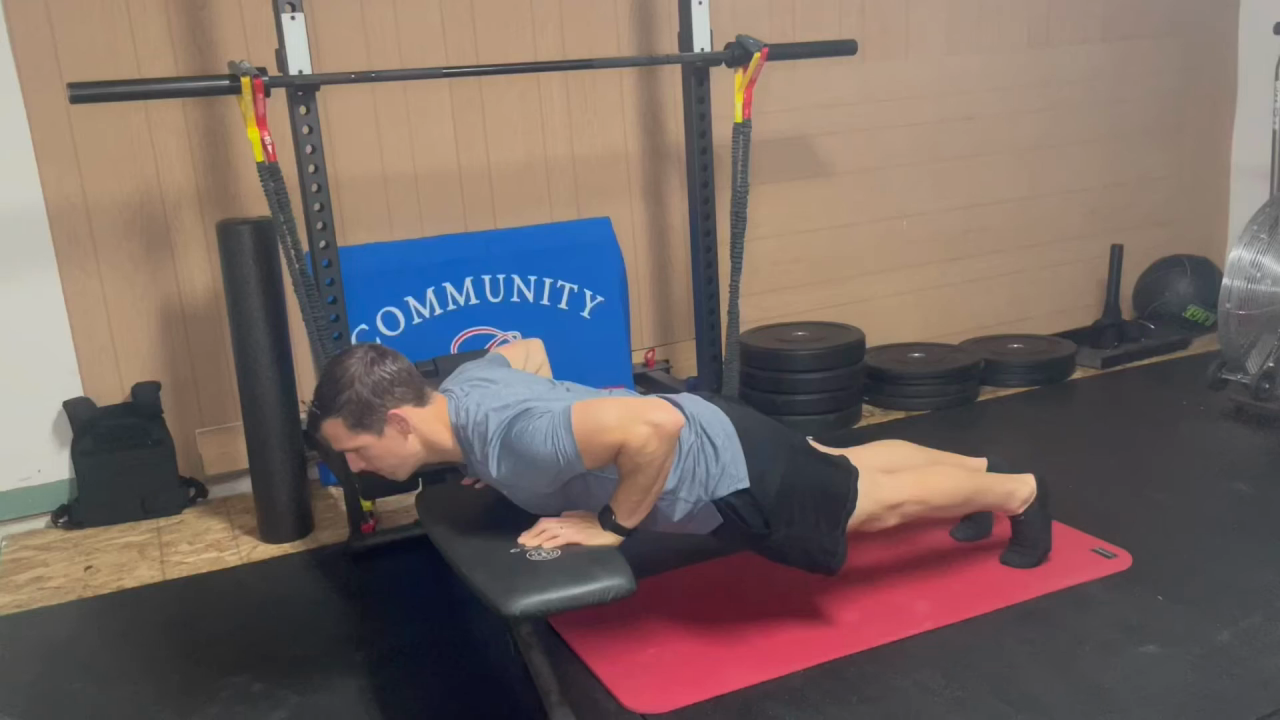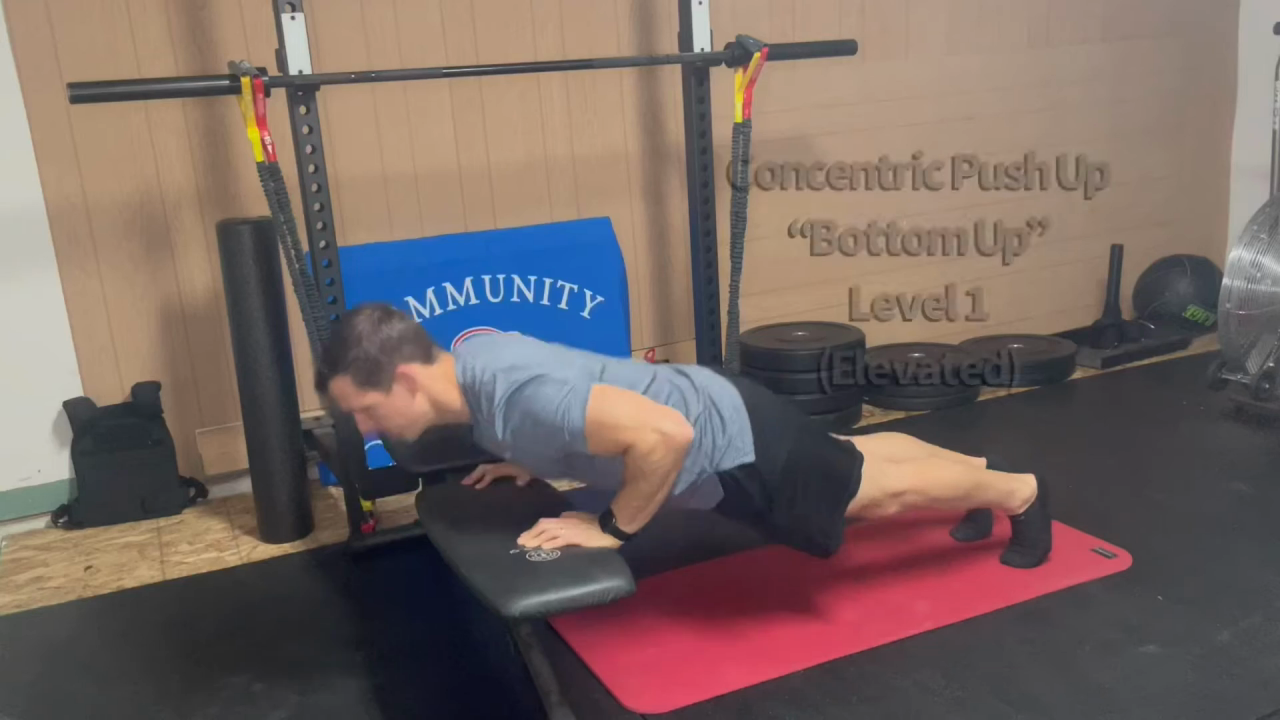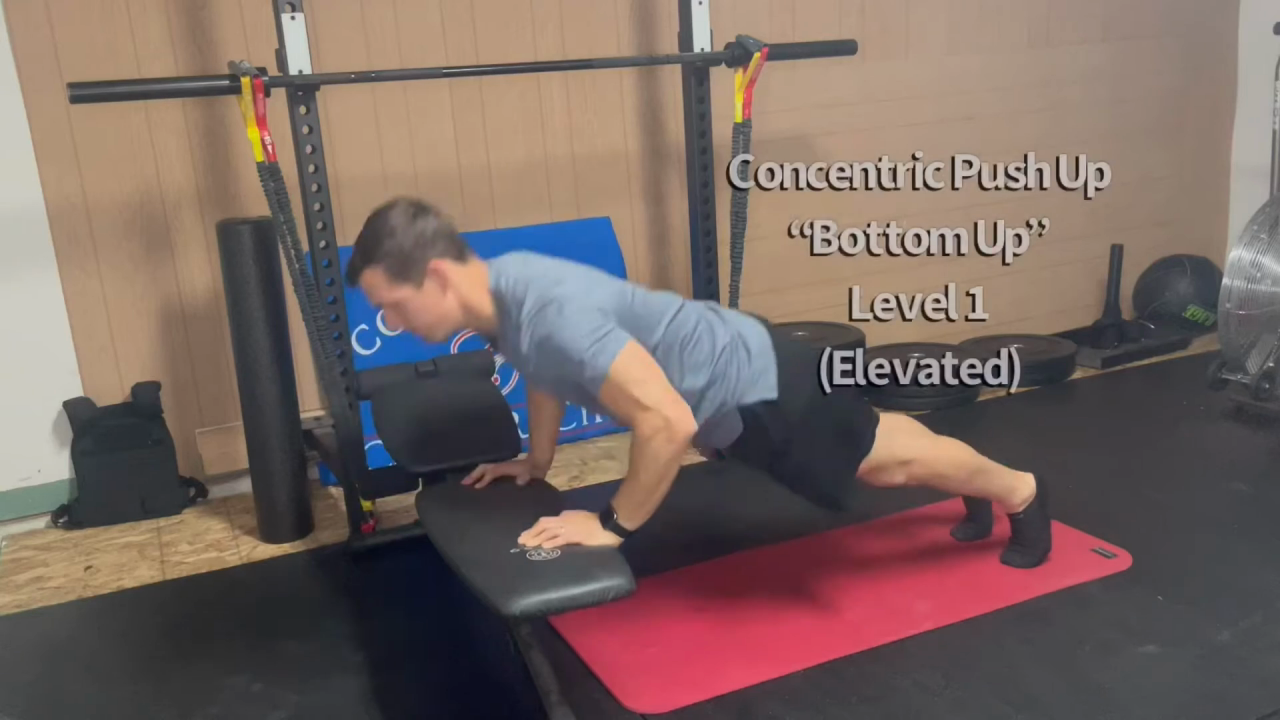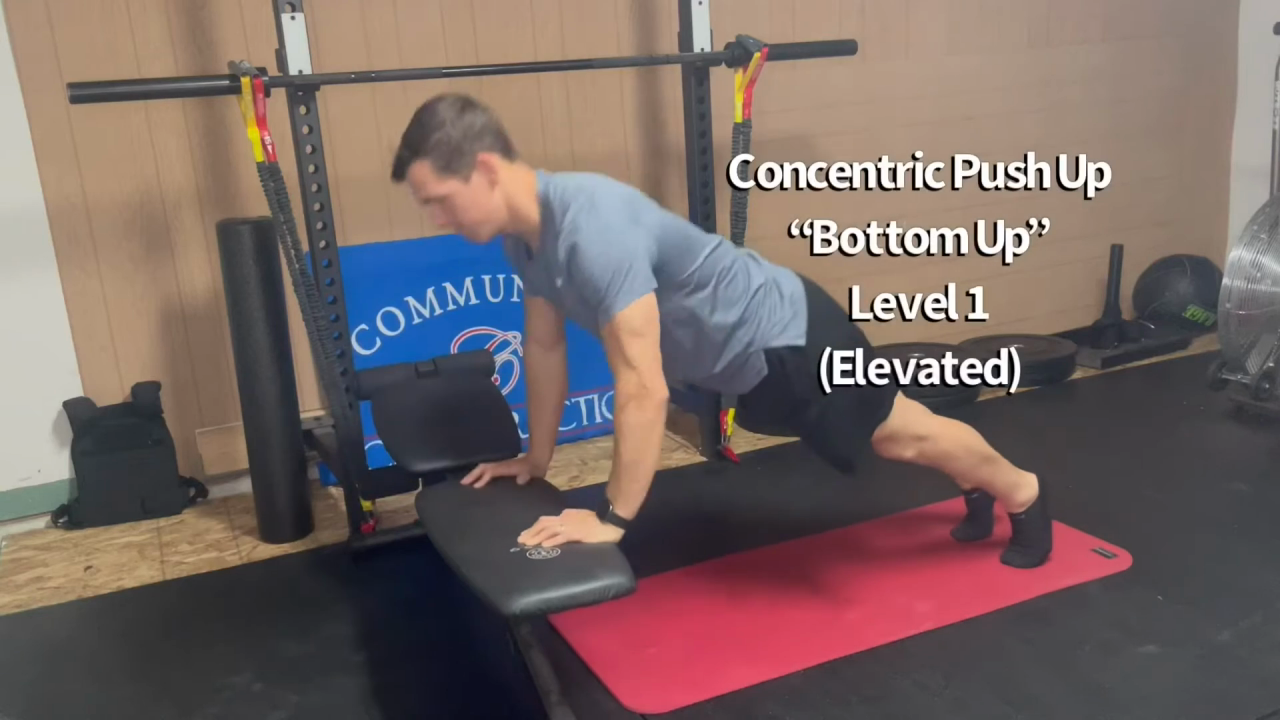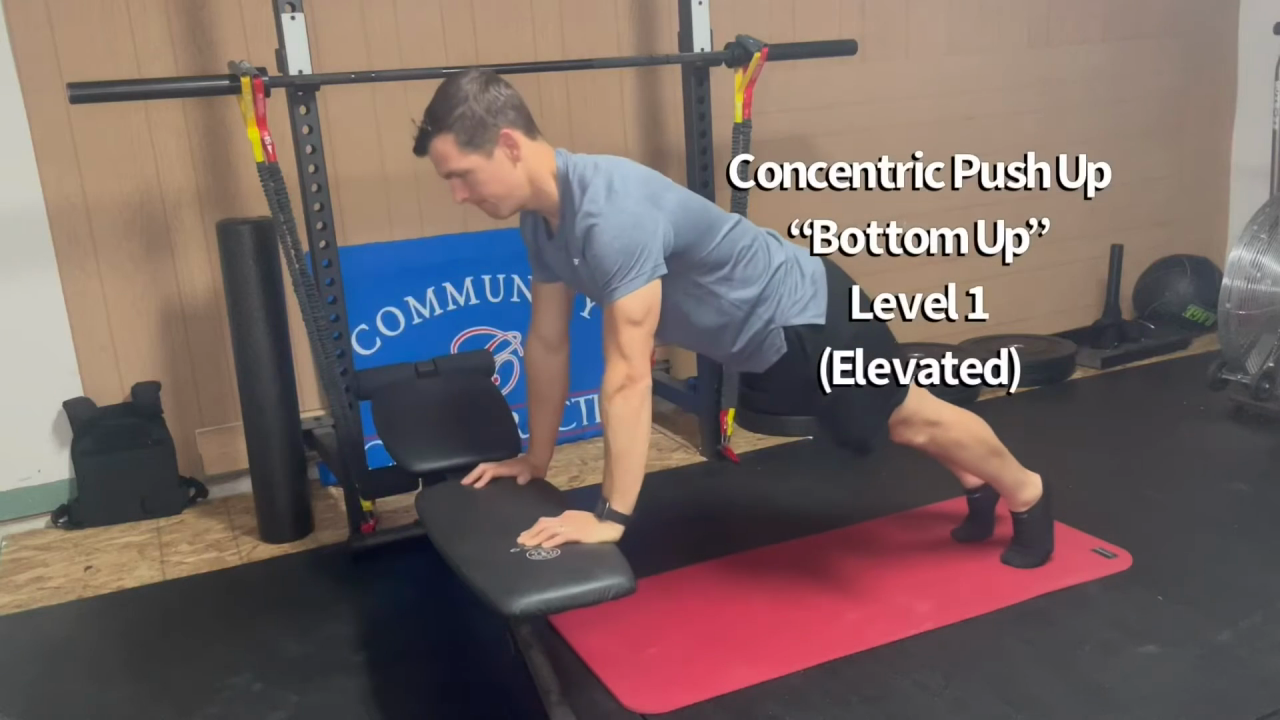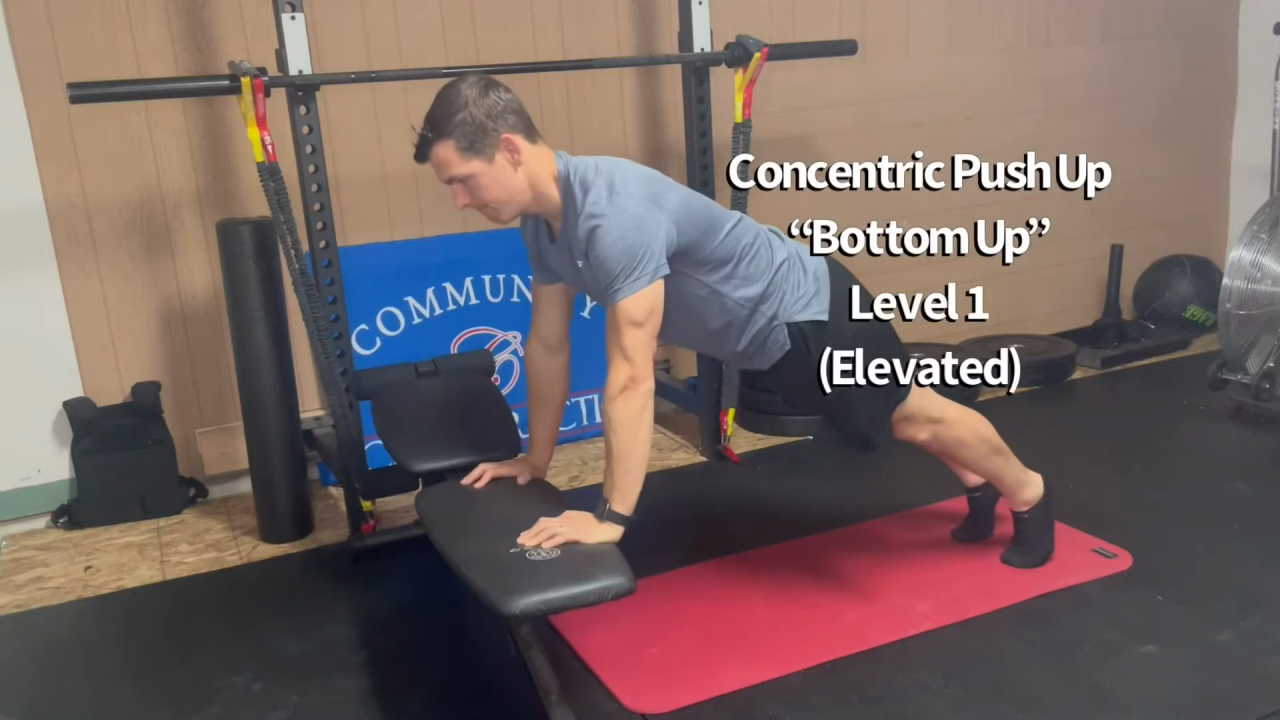
dt=0.2s
person 1, frame 1
left shoulder: (506, 437)
right shoulder: (463, 386)
left elbow: (654, 426)
right elbow: (529, 347)
left wrist: (608, 521)
left hip: (728, 475)
right hip: (707, 433)
left knee: (880, 504)
right knee: (852, 467)
left ankle: (1019, 492)
right ankle: (977, 467)
person 1, frame 2
left shoulder: (515, 399)
right shoulder: (472, 353)
left elbow: (669, 438)
left wrist: (610, 526)
right wrist: (528, 464)
left hip: (732, 446)
right hip: (713, 413)
left knee: (881, 492)
right knee: (858, 454)
left ankle: (1019, 494)
right ankle: (975, 466)
person 1, frame 3
left shoulder: (551, 317)
right shoulder: (498, 295)
left elbow: (672, 424)
left wrist: (612, 524)
right wrist: (533, 463)
left hip: (756, 386)
right hip: (730, 375)
left knee: (889, 460)
right knee: (874, 444)
left ankle: (1018, 493)
right ankle: (978, 491)
person 1, frame 4
left shoulder: (593, 233)
right shoulder: (528, 229)
left elbow: (644, 389)
right elbow: (545, 348)
left wrist: (614, 516)
right wrist: (535, 459)
left hip: (780, 333)
right hip: (749, 346)
left knee: (902, 433)
right knee: (882, 427)
left ankle: (1023, 496)
right ankle: (977, 493)
person 1, frame 5
left shoulder: (611, 214)
right shoulder: (543, 213)
left elbow: (627, 377)
right elbow: (547, 342)
left wrist: (612, 516)
right wrist: (535, 457)
left hip: (801, 314)
right hip: (762, 334)
left knee: (911, 418)
right knee: (896, 415)
left ankle: (1027, 494)
right ankle: (978, 488)
person 1, frame 6
left shoulder: (614, 215)
right shoulder: (543, 216)
left elbow: (631, 378)
right elbow: (548, 344)
left wrist: (611, 518)
right wrist: (536, 459)
left hip: (804, 310)
right hip: (764, 331)
left knee: (915, 415)
right knee: (899, 415)
left ankle: (1027, 494)
right ankle: (979, 486)
